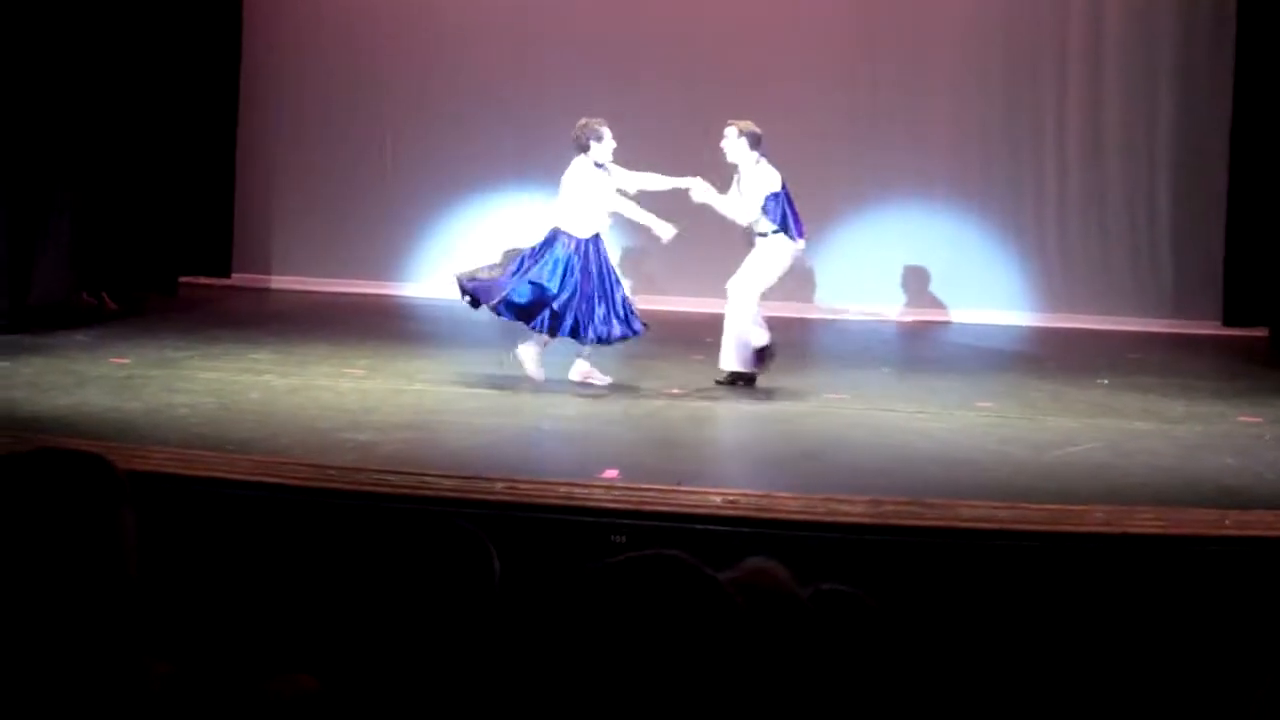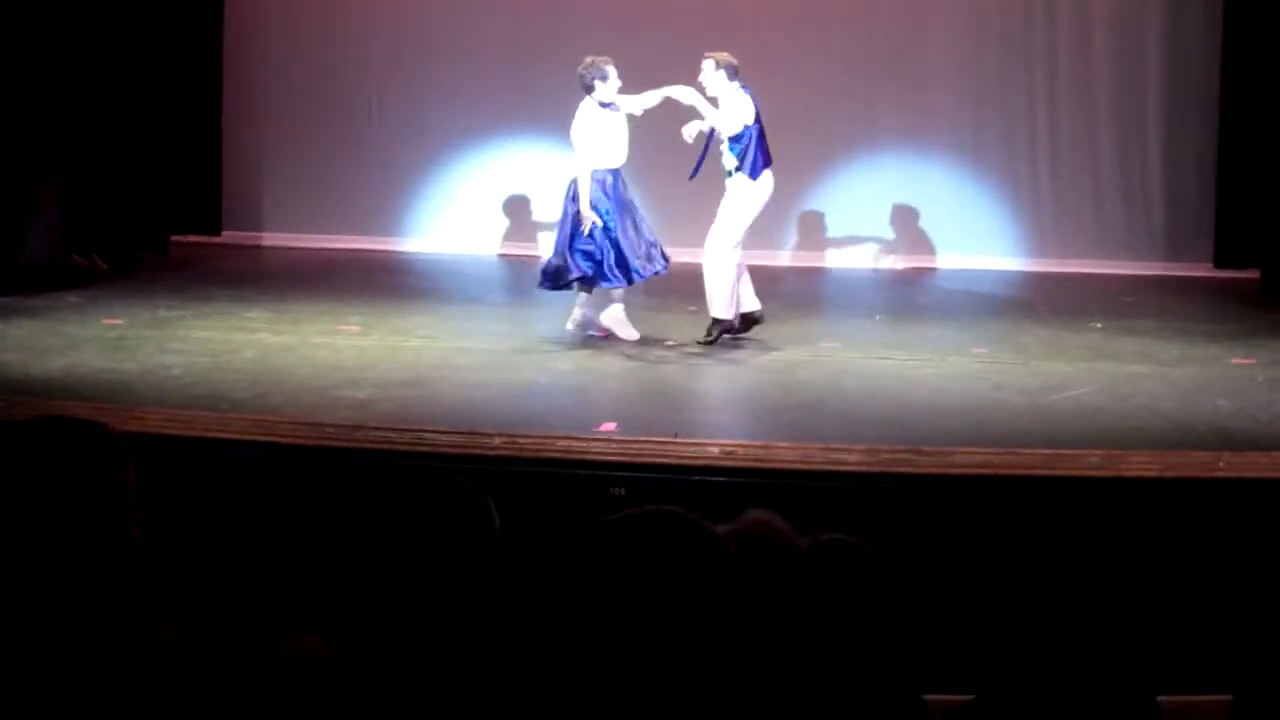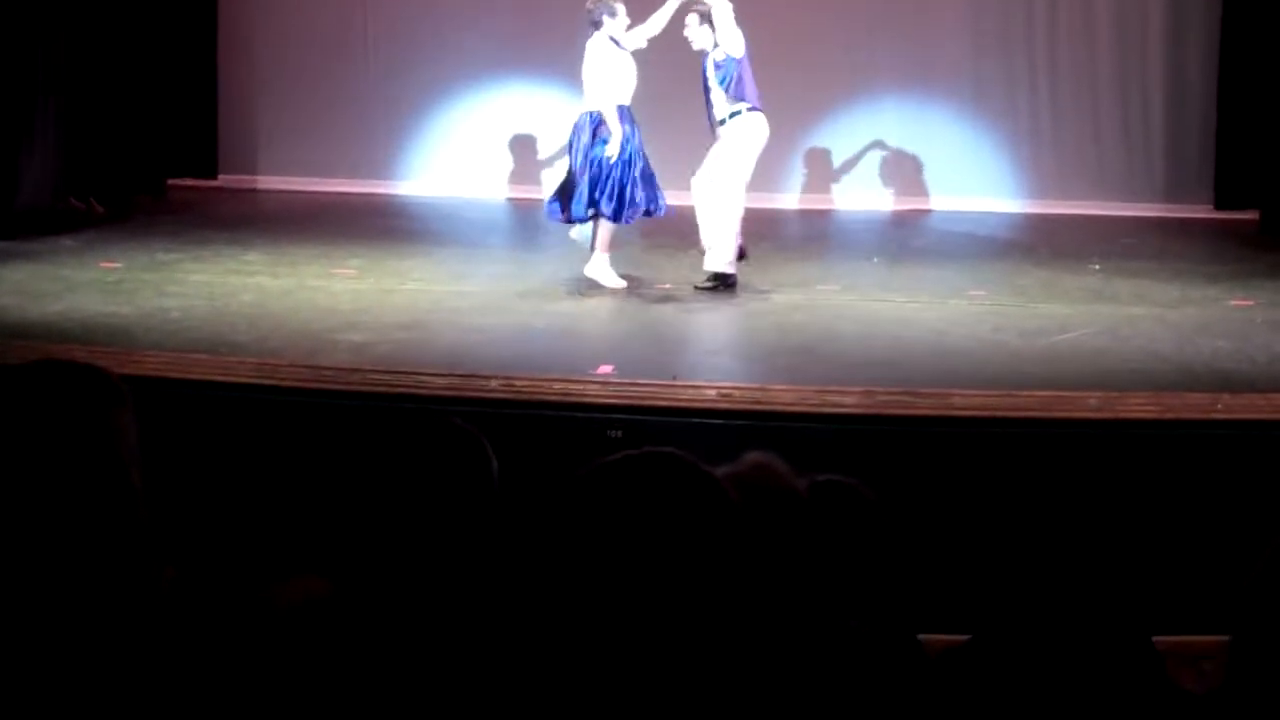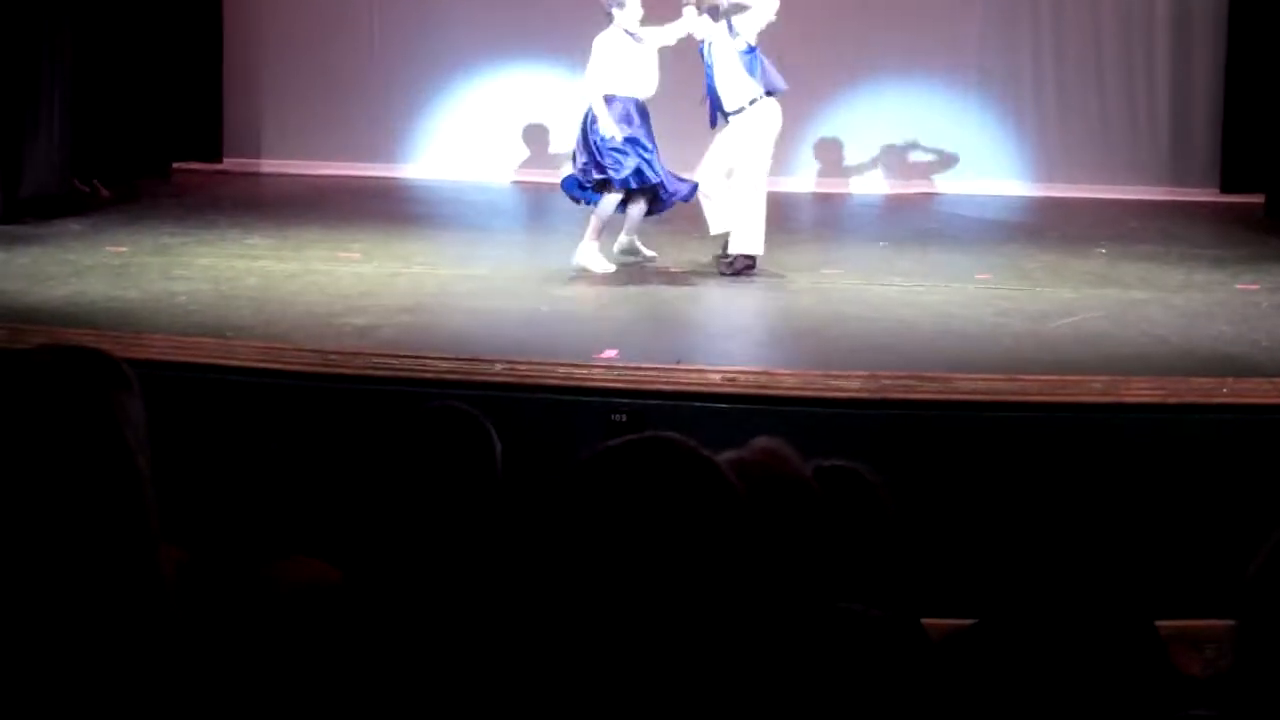
dt=0.4s
person 1, frame 1
left shoulder: (763, 174)
right shoulder: (743, 174)
left elbow: (744, 217)
right elbow: (731, 206)
left wrist: (711, 197)
right wrist: (709, 197)
left hip: (782, 242)
right hip: (766, 242)
left knee: (738, 289)
right knee: (739, 299)
left ankle: (761, 343)
right ankle: (743, 368)
person 1, frame 2
left shoulder: (741, 100)
right shoulder: (728, 101)
left elbow: (728, 128)
right elbow: (717, 124)
left wrist: (697, 101)
right wrist: (697, 124)
left hip: (749, 183)
right hip: (741, 183)
left knee: (718, 248)
right knee: (726, 248)
left ankle: (723, 317)
right ankle: (748, 310)
person 1, frame 3
left shoulder: (729, 42)
right shoulder: (711, 56)
left hip: (745, 128)
right hip: (731, 131)
left knee: (727, 198)
right knee: (704, 183)
left ankle: (723, 271)
right ankle: (732, 246)
person 1, frame 4
left shoulder: (738, 30)
right shoulder: (708, 48)
left hip: (760, 114)
right hip: (737, 120)
left knee: (748, 182)
right knee: (709, 174)
left ankle: (745, 252)
right ankle: (736, 238)
person 2, frame 1
left shoulder: (604, 170)
right shoulder: (580, 172)
left elbow: (639, 180)
right elbow: (614, 203)
left wrist: (681, 183)
right wrist: (655, 222)
left hip: (589, 246)
right hip: (569, 246)
left knee: (602, 305)
right knee: (560, 307)
left ankle: (582, 366)
right ankle: (531, 348)
person 2, frame 2
left shoulder: (612, 104)
right shoulder: (587, 117)
left elbow: (643, 101)
right elbow: (582, 163)
left wrist: (667, 92)
right wrist: (585, 206)
left hip: (610, 184)
right hip: (597, 187)
left knee: (603, 254)
right knee: (618, 251)
left ankle: (581, 315)
right ankle: (615, 312)
person 2, frame 3
left shoulder: (614, 45)
right shoulder: (601, 48)
left elbow: (649, 28)
right elbow: (603, 94)
right wrist: (616, 132)
left hip: (616, 124)
right hip: (606, 125)
left knee: (619, 191)
right knee: (614, 193)
left ankle: (600, 256)
right ankle: (600, 262)
person 2, frame 4
left shoulder: (643, 37)
right shoulder: (607, 41)
left elbow: (677, 29)
right elbow: (592, 82)
right wrist: (604, 118)
left hip: (634, 115)
right hip: (615, 114)
left knee: (645, 181)
right knee: (621, 181)
left ankle: (628, 239)
right ankle: (588, 247)
